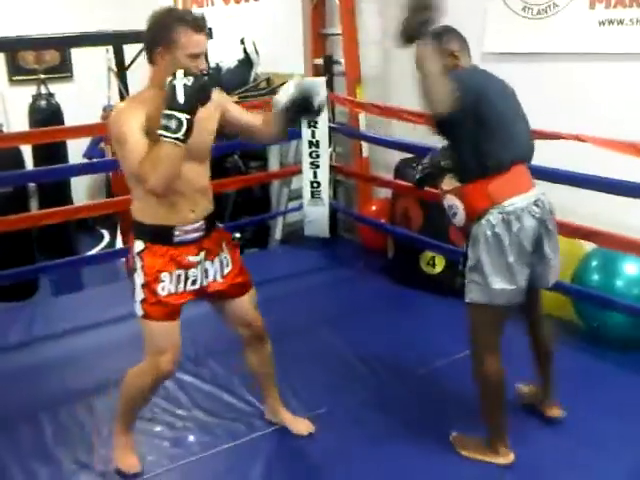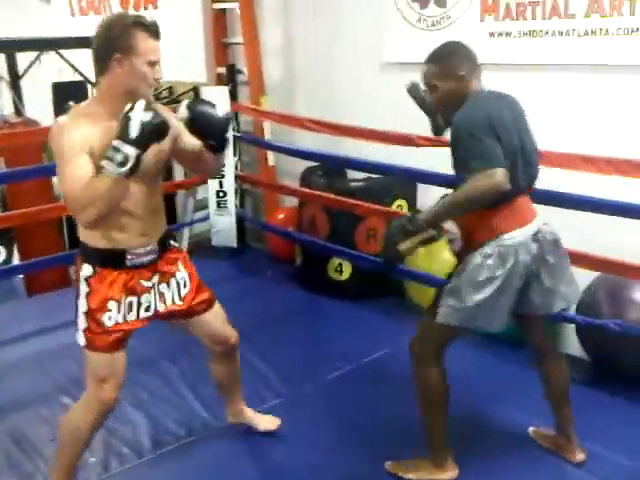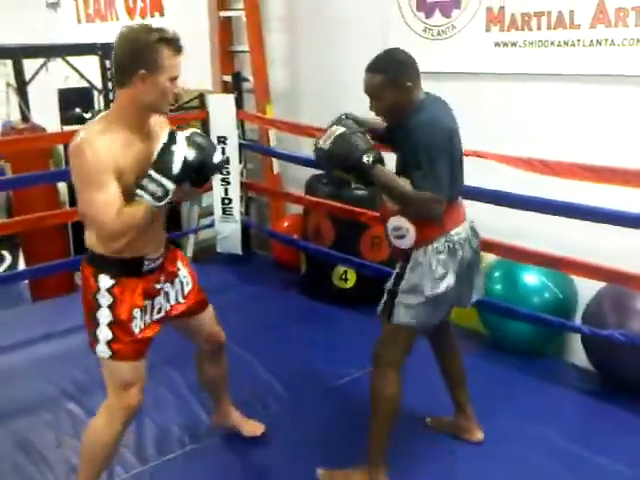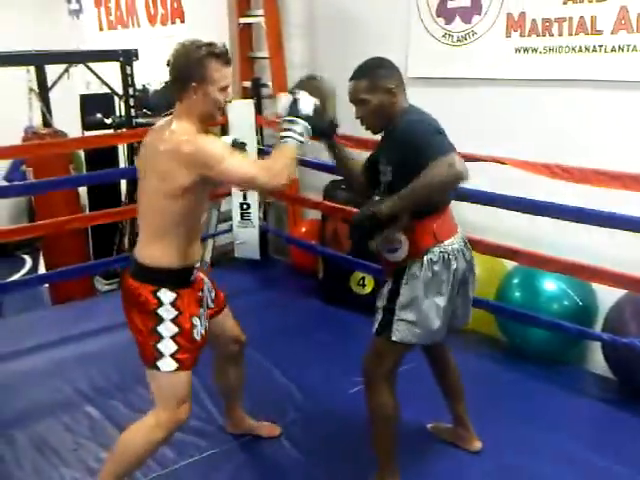
dt=1s
person 1, frame 1
left shoulder: (208, 100)
right shoulder: (127, 115)
left elbow: (261, 131)
right elbow: (155, 181)
left wrist: (288, 107)
right wrist: (178, 116)
left hip: (209, 239)
right hip: (159, 249)
left knee: (252, 327)
right knee: (162, 361)
left ankle: (275, 408)
right ankle: (122, 430)
person 1, frame 2
left shoulder: (156, 114)
right shoulder: (71, 130)
left elbow: (206, 170)
right elbow: (87, 212)
left wrist: (214, 139)
right wrist: (127, 147)
left hip: (163, 259)
right hip: (109, 273)
left knee: (224, 340)
right knee: (104, 393)
left ankle: (237, 410)
person 1, frame 3
left shoulder: (158, 125)
right shoulder: (92, 146)
left elbow: (180, 190)
right elbow: (115, 235)
left wrist: (196, 170)
right wrist: (162, 178)
left hip: (164, 264)
right hip: (117, 281)
left knee: (212, 340)
right knee: (125, 399)
left ankle: (224, 412)
person 1, frame 4
left shoulder: (164, 131)
right shoulder: (190, 146)
right elbow: (274, 178)
left wrist: (223, 156)
right wrist: (296, 123)
left hip: (185, 276)
right hip: (161, 291)
left knee: (233, 342)
right knee: (171, 413)
left ankle: (236, 418)
person 2, frame 1
left shoulder: (469, 85)
right shoulder: (495, 86)
left elbow: (440, 107)
left wrist: (421, 37)
right wrist: (450, 163)
left hip: (500, 219)
right hip: (531, 203)
left knee: (484, 338)
right knee: (532, 309)
left ankle: (495, 444)
right ankle: (546, 396)
person 2, frame 2
left shoulder: (469, 119)
right shoulder: (505, 104)
left elbow: (493, 181)
left wrist: (423, 220)
left hip: (495, 249)
right hip: (533, 235)
left knee: (426, 348)
right knee: (542, 342)
right ankle: (568, 440)
person 2, frame 3
left shoulder: (428, 126)
right shoulder: (427, 108)
left elbow: (431, 205)
right elbow: (389, 133)
left wrist: (368, 166)
right wrist: (358, 129)
left hip: (433, 252)
right hip: (454, 240)
left knee: (387, 358)
right knee: (437, 327)
right ankle: (465, 420)
person 2, frame 4
left shoulder: (413, 127)
right shoulder: (396, 133)
left elbow: (452, 170)
right elbow: (365, 184)
left wrist: (384, 210)
right wrist: (330, 139)
left hip: (425, 262)
right hip: (441, 254)
left knee: (377, 370)
right knee: (433, 343)
right ankle: (463, 430)
